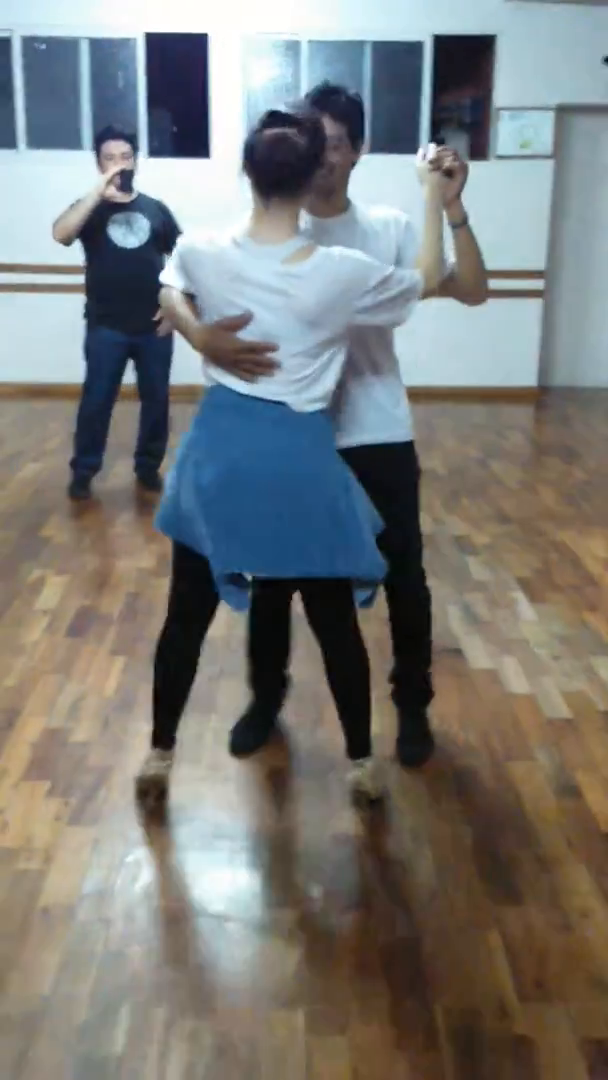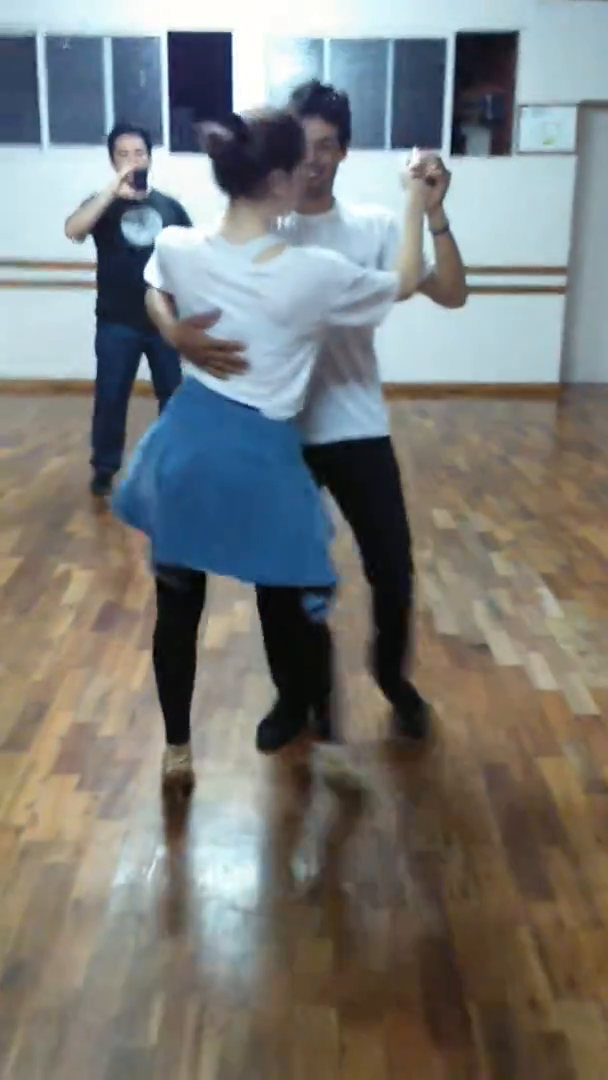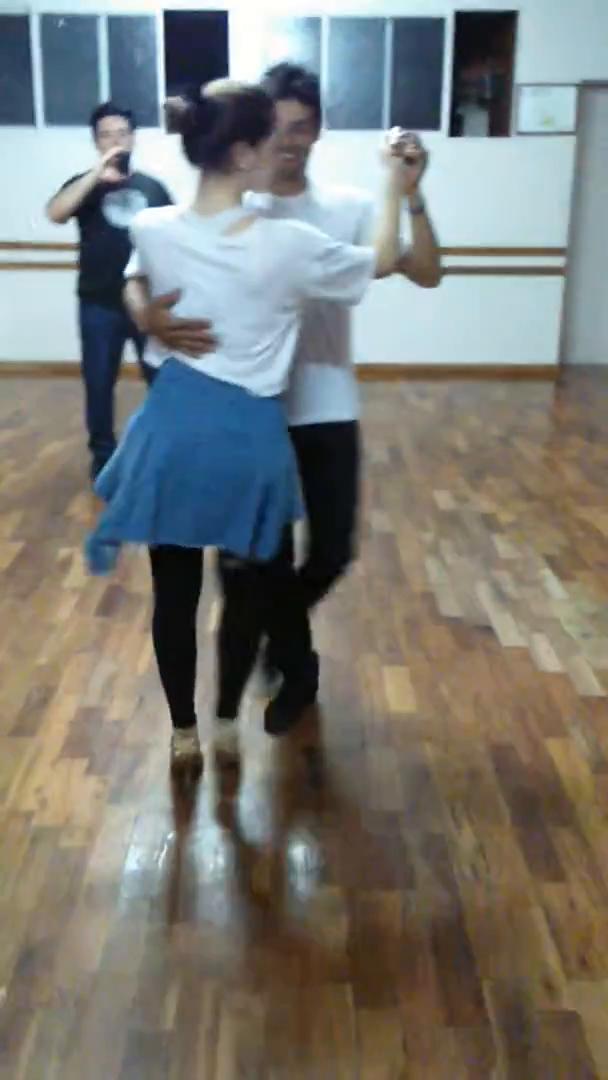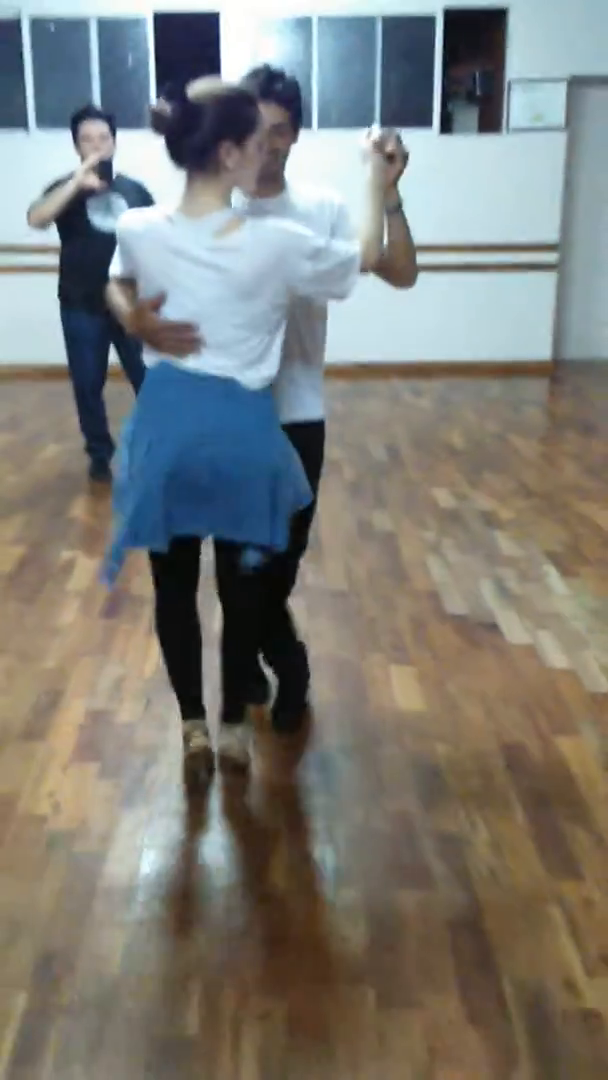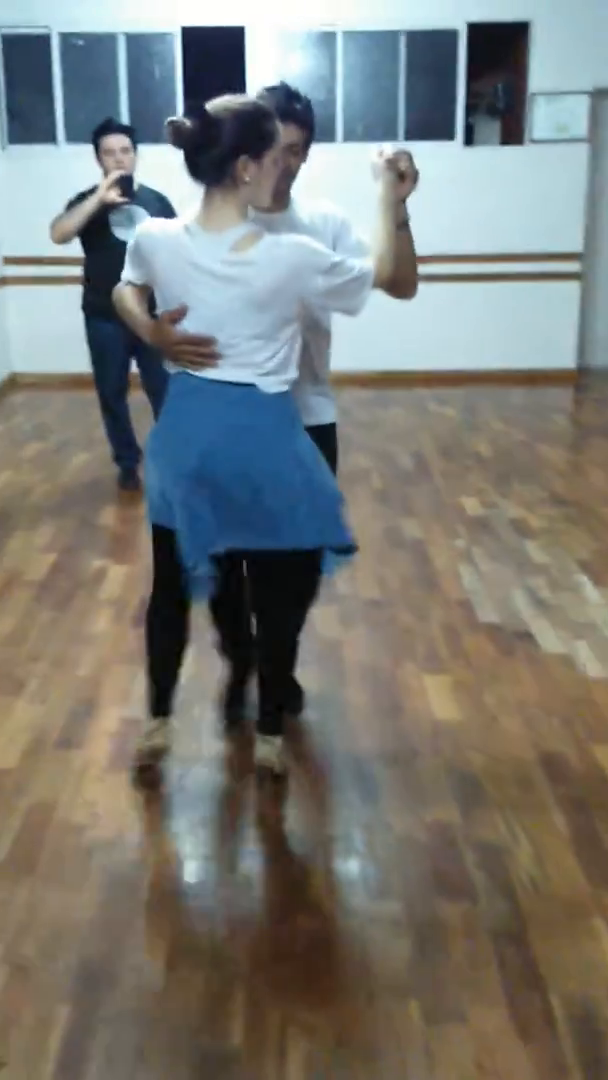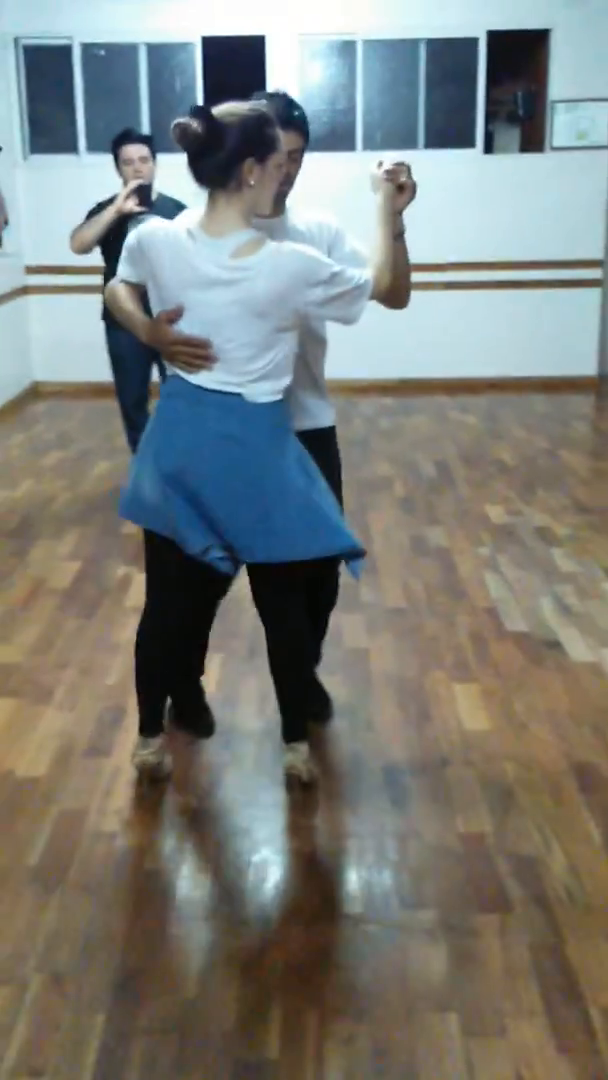
dt=0.2s
person 1, frame 1
left shoulder: (199, 252)
right shoulder: (341, 273)
left elbow: (172, 301)
right elbow: (424, 280)
right wrist: (433, 201)
left hip: (219, 450)
right hip: (300, 456)
left knee: (188, 612)
right knee: (334, 615)
left ankle: (159, 752)
right ankle: (361, 763)
person 1, frame 2
left shoulder: (176, 250)
right shoulder: (314, 273)
right elbow: (403, 285)
right wrist: (416, 208)
left hip: (185, 446)
right hip: (264, 457)
left knee: (177, 609)
right knee: (297, 606)
left ankle: (177, 748)
right ankle: (321, 737)
person 1, frame 3
left shoulder: (151, 231)
right shoulder: (287, 244)
right elbow: (380, 261)
right wrist: (394, 184)
left hip: (170, 426)
right hip: (246, 434)
left knee: (173, 591)
right knee: (253, 584)
left ankle: (184, 731)
right ankle: (225, 721)
person 1, frame 4
left shoulder: (138, 231)
right shoulder: (275, 244)
left elbow: (118, 294)
right elbow: (365, 257)
right wrist: (377, 184)
left hip: (164, 423)
right hip: (242, 429)
left knee: (176, 586)
right knee: (242, 582)
left ankle: (194, 725)
right ankle: (233, 727)
person 1, frame 5
left shoulder: (154, 241)
right shoulder: (292, 259)
left elbow: (127, 297)
right elbow: (381, 273)
right wrist: (389, 198)
left hip: (188, 433)
right hip: (266, 436)
left knee: (172, 587)
right knee: (278, 595)
left ankle: (157, 722)
right ankle: (270, 737)
person 1, frame 6
left shoulder: (154, 240)
right shoulder: (292, 268)
left elbow: (119, 296)
right elbow: (379, 285)
right wrist: (387, 211)
left hip: (178, 437)
right hip: (255, 444)
left knee: (169, 598)
right knee: (285, 604)
left ankle: (151, 738)
right ankle: (297, 745)
person 2, frame 1
left shoulder: (389, 228)
left elbow: (471, 292)
left wrist: (453, 209)
right wrist: (207, 340)
left hip: (378, 437)
left knee: (404, 580)
right knee: (273, 576)
left ankle: (411, 706)
right ankle: (269, 694)
person 2, frame 2
left shoulder: (374, 226)
left elbow: (451, 295)
left wrist: (435, 216)
right wrist: (182, 335)
left hip: (356, 431)
left knee: (392, 570)
left ankle: (392, 677)
right ankle: (294, 693)
person 2, frame 3
left shoulder: (348, 209)
left elbow: (426, 273)
left wrist: (412, 194)
right wrist: (153, 318)
left hip: (328, 415)
left knee: (334, 551)
left ankle: (281, 652)
right ankle: (287, 659)
person 2, frame 4
left shoulder: (322, 209)
left elbow: (400, 274)
left wrist: (389, 193)
right wrist: (140, 320)
left hip: (297, 412)
left knee: (281, 551)
left ankle: (253, 658)
right ankle: (287, 664)
person 2, frame 5
left shoulder: (326, 223)
left elbow: (401, 286)
left wrist: (398, 209)
right wrist: (159, 332)
left hip: (308, 419)
right knee: (230, 554)
right ankle: (239, 664)
person 2, frame 6
left shoulder: (320, 231)
left elbow: (393, 296)
left wrist: (394, 221)
right wrist: (157, 333)
left hip: (305, 423)
left knee: (323, 556)
person 3, frame 1
left shoulder: (156, 209)
right shoulder: (90, 208)
right elbow: (60, 234)
right wrist: (100, 192)
left hip: (153, 325)
right hip: (106, 326)
left knee: (156, 399)
right knee: (96, 400)
left ankle: (148, 466)
right ankle: (83, 470)
person 3, frame 2
left shoulder: (169, 206)
right shoulder: (103, 204)
right elbow: (73, 230)
right wrist: (113, 190)
right hip: (117, 323)
left knee: (172, 395)
right knee: (110, 397)
right ankle: (104, 467)
person 3, frame 3
left shoulder: (152, 187)
right shoulder: (85, 184)
right elbow: (55, 213)
right wrist: (97, 174)
right hip: (99, 304)
right knee: (99, 382)
right ankle: (102, 451)
person 3, frame 4
left shoulder: (134, 190)
right shoulder: (66, 189)
right elbow: (36, 219)
right wrist: (78, 182)
right hip: (82, 309)
left knee: (147, 380)
right knee: (87, 386)
right ankle: (99, 453)
person 3, frame 5
left shoulder: (156, 200)
right shoulder: (89, 200)
right elbow: (58, 234)
right wrist: (100, 197)
right hip: (105, 318)
left knee: (164, 392)
right knee: (112, 393)
right ankle: (127, 461)
person 3, frame 6
left shoulder: (175, 209)
right shoulder: (107, 210)
right elbow: (78, 245)
right wrist: (117, 209)
right hip: (124, 325)
right knee: (132, 399)
